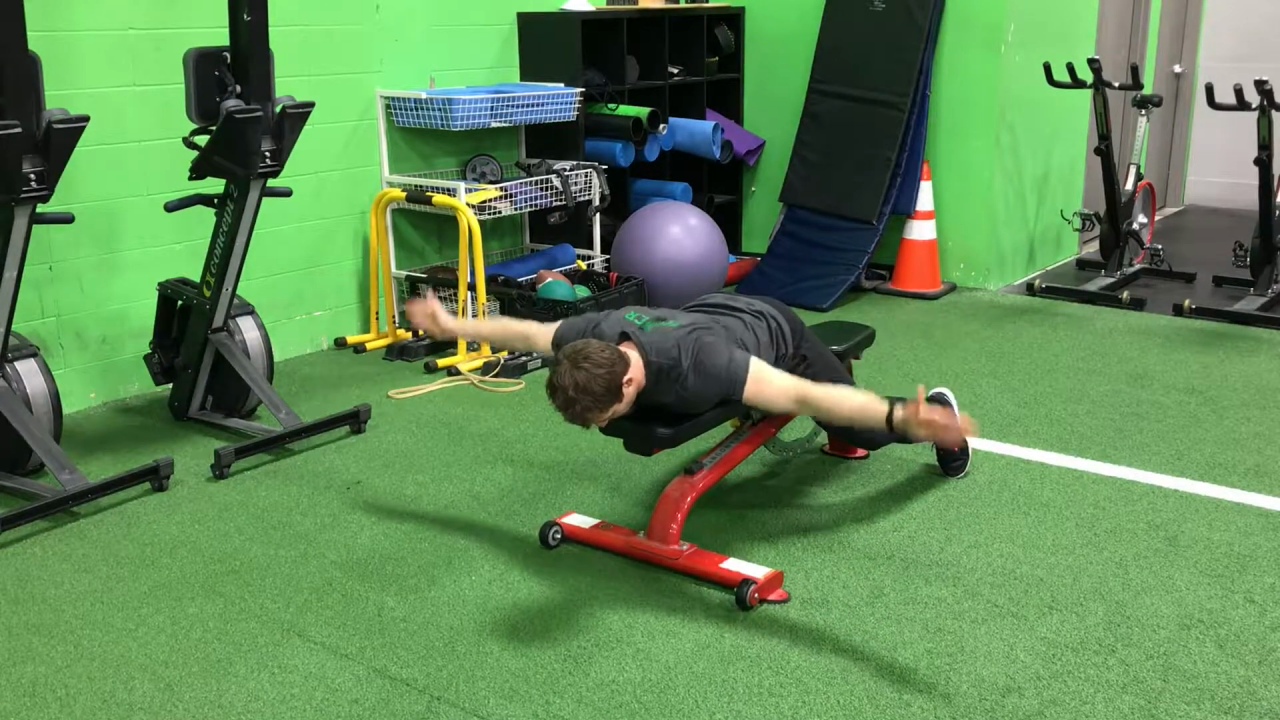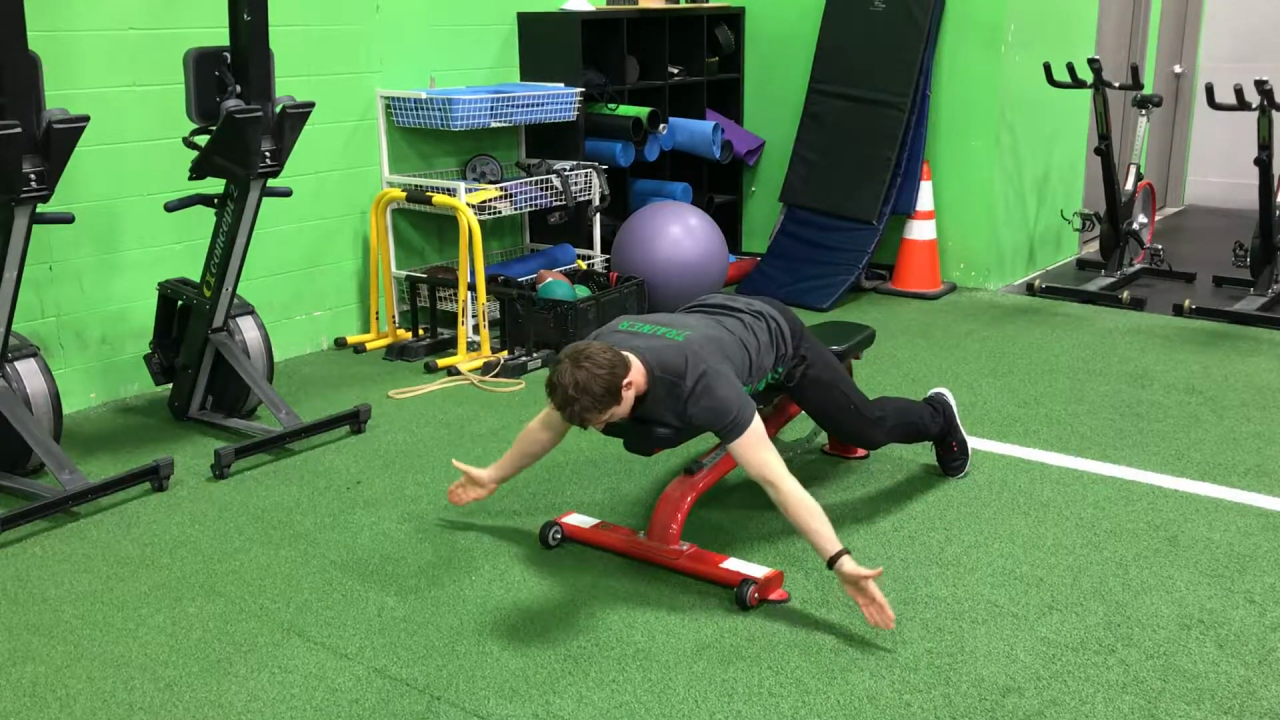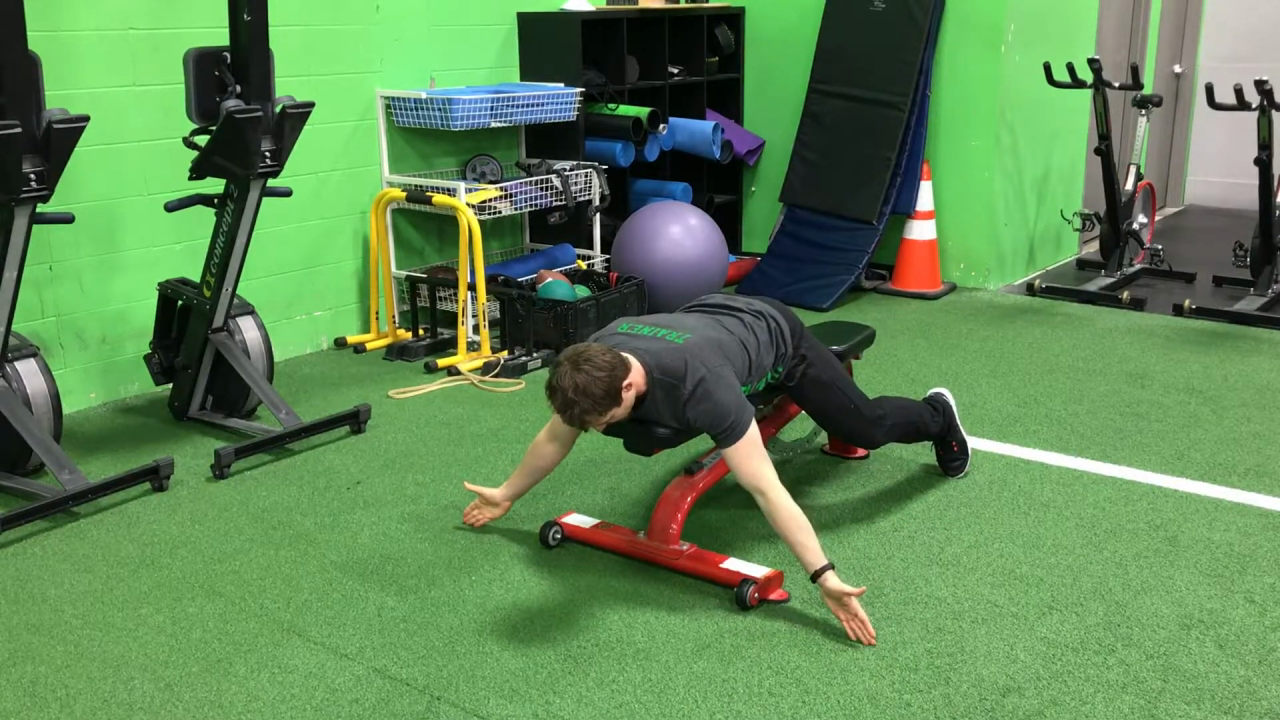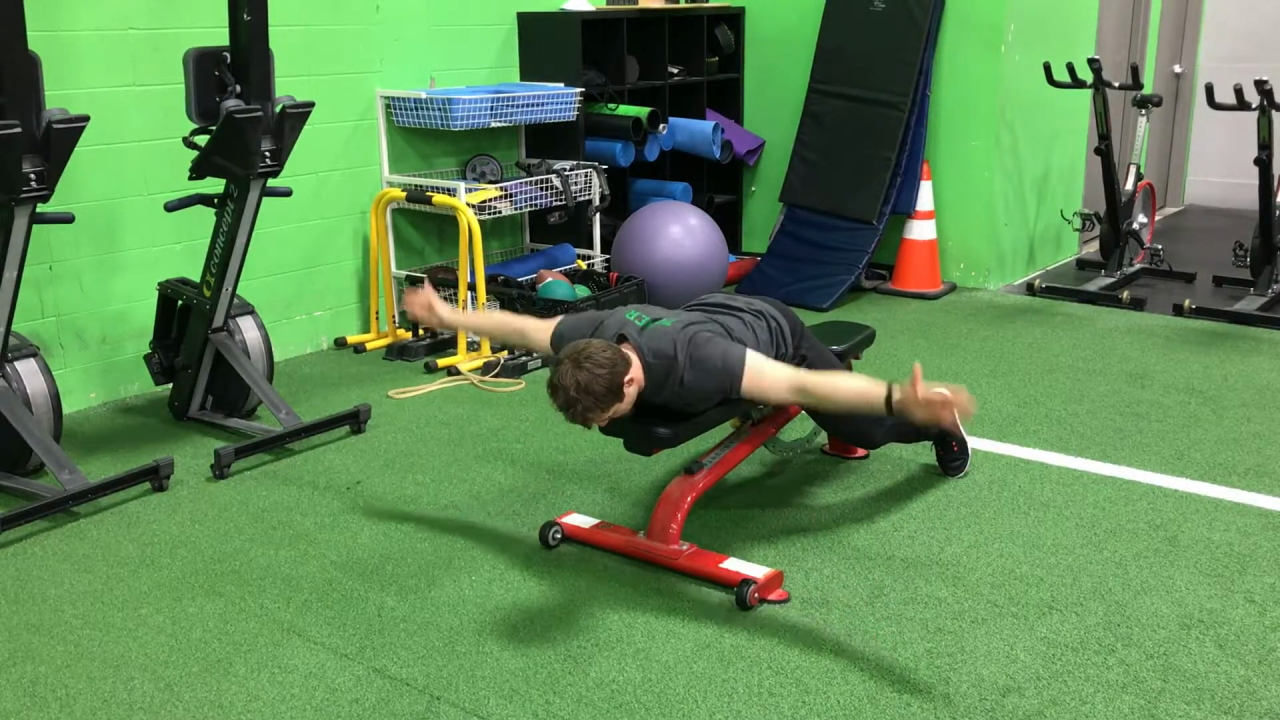
dt=0.5s
person 1, frame 1
left shoulder: (689, 366)
right shoulder: (594, 336)
left elbow: (805, 395)
right elbow: (526, 332)
left wrist: (900, 417)
right wrist: (454, 326)
left hip: (775, 336)
right hip: (718, 313)
left knee: (859, 433)
left ankle: (931, 410)
person 1, frame 2
left shoulder: (698, 383)
right shoulder: (592, 360)
left elbow: (775, 479)
right elbow: (547, 424)
left wrist: (840, 562)
right wrist: (492, 477)
left hip: (776, 336)
right hip: (718, 314)
left knee: (866, 426)
left ankle: (937, 416)
person 1, frame 3
left shoulder: (698, 385)
right shoulder: (591, 364)
left elbow: (766, 490)
right elbow: (554, 437)
left wrist: (825, 577)
right wrist: (505, 495)
left hip: (775, 335)
right hip: (716, 315)
left knee: (866, 425)
left ankle: (937, 415)
person 1, frame 4
left shoulder: (692, 365)
right shoulder: (593, 335)
left elbow: (803, 386)
right elbow: (523, 328)
left wrist: (896, 397)
right wrist: (449, 315)
left hip: (770, 334)
right hip: (712, 315)
left knee: (862, 430)
left ankle: (933, 420)
